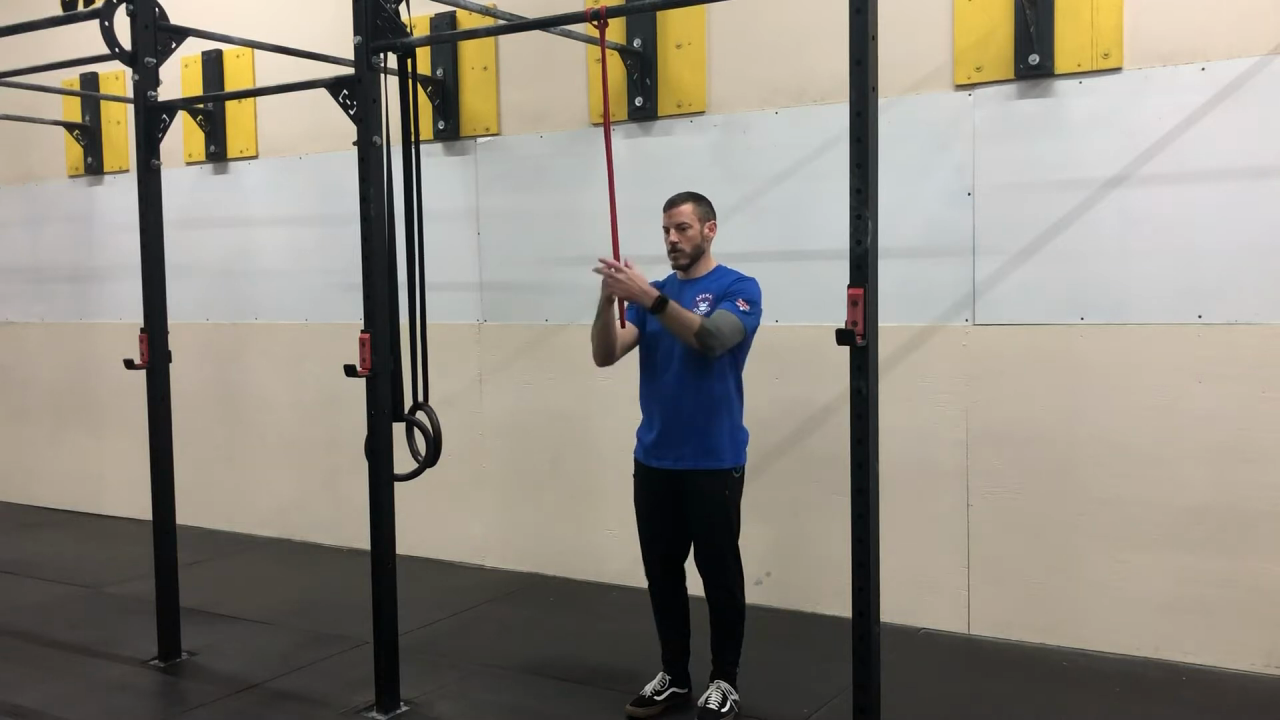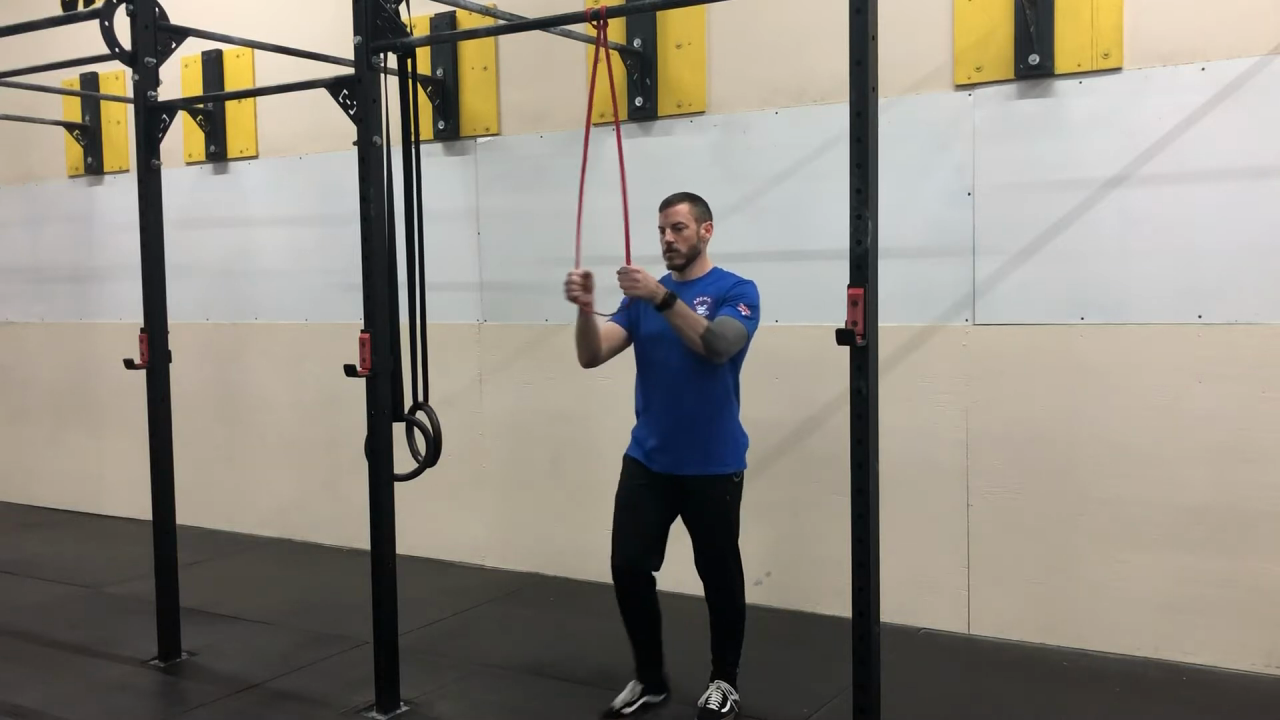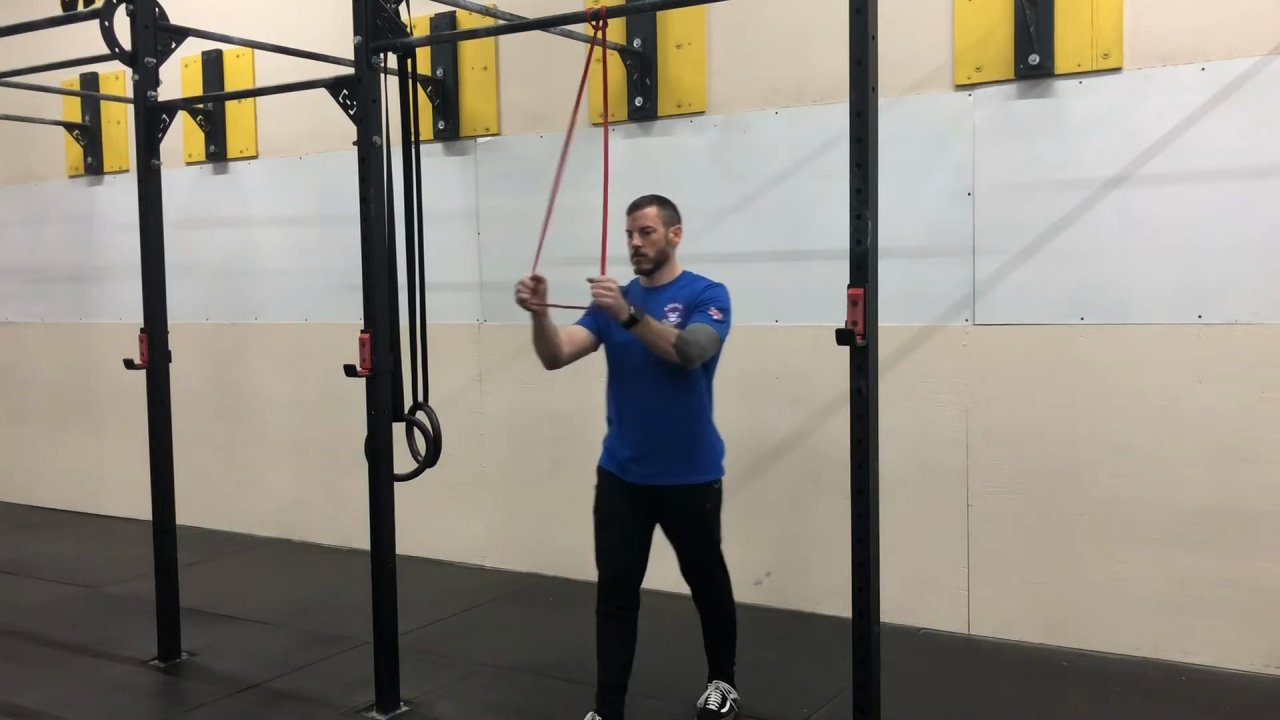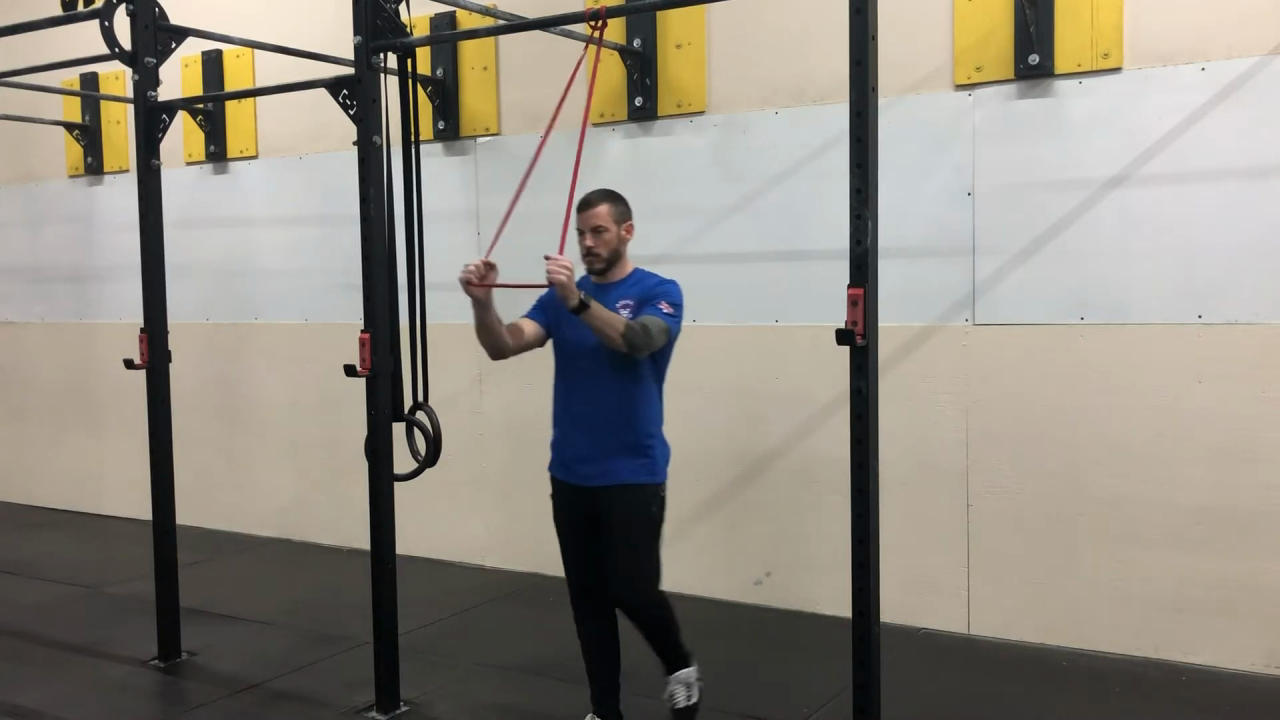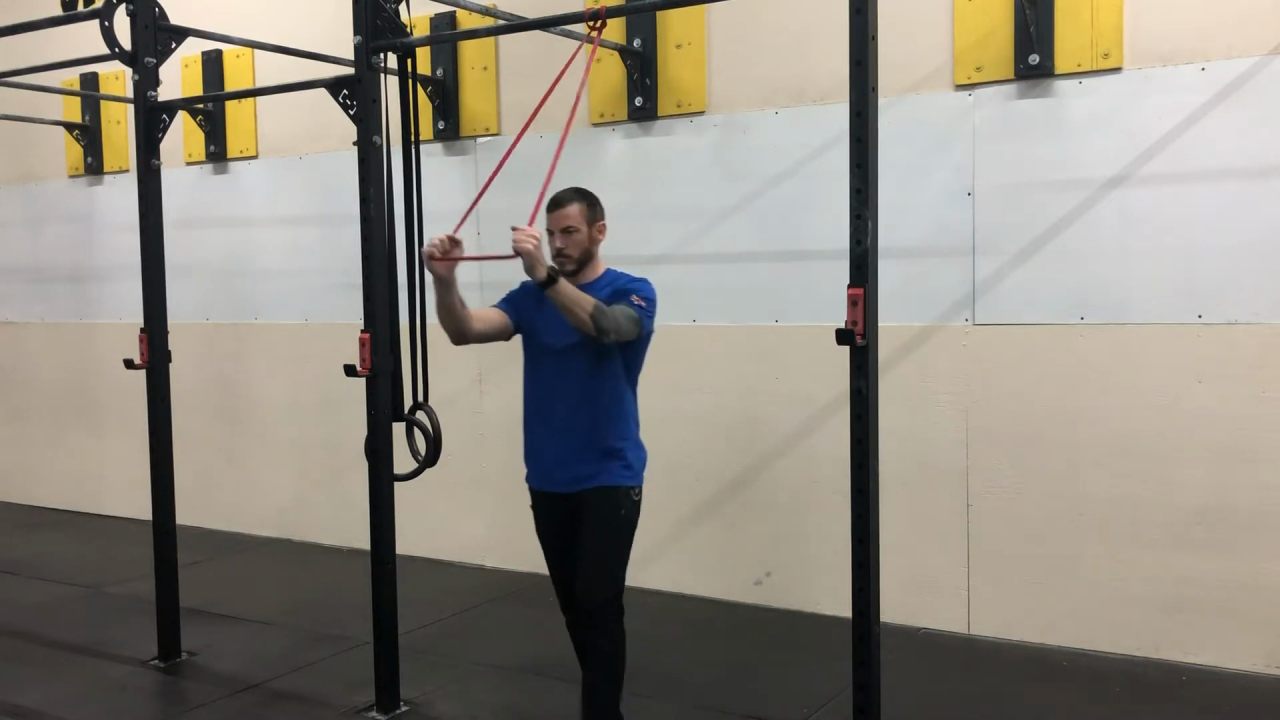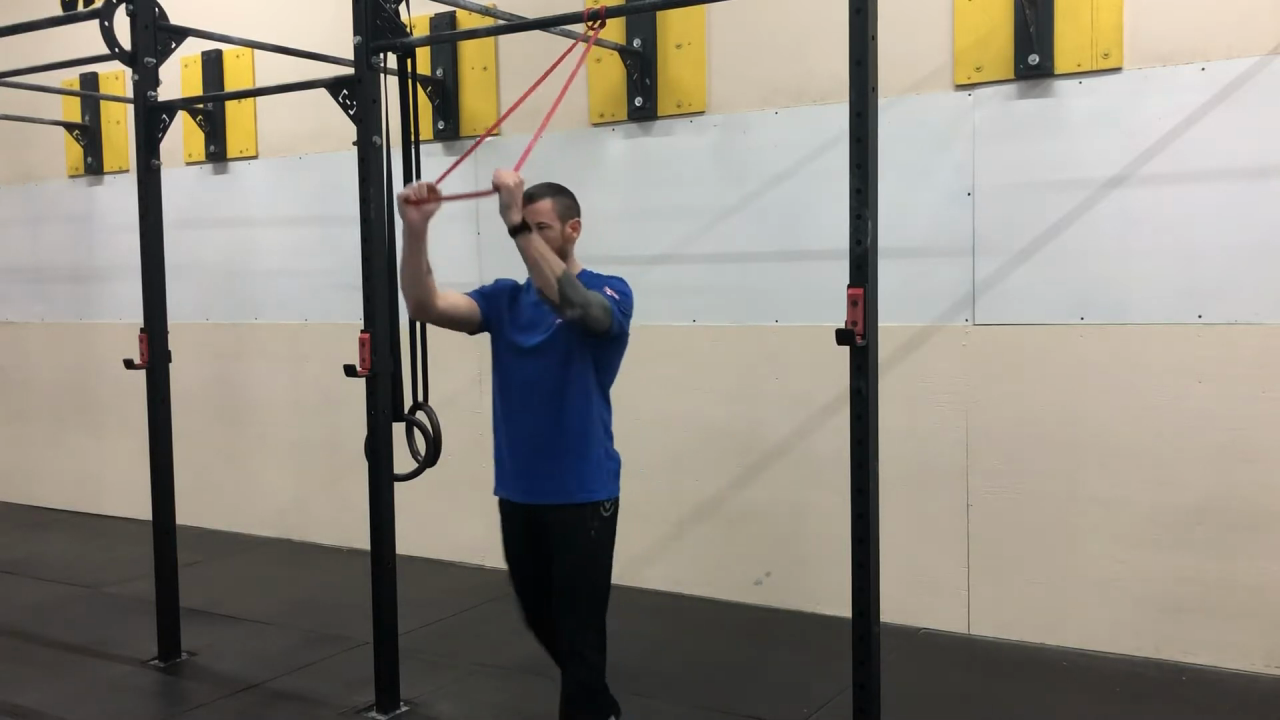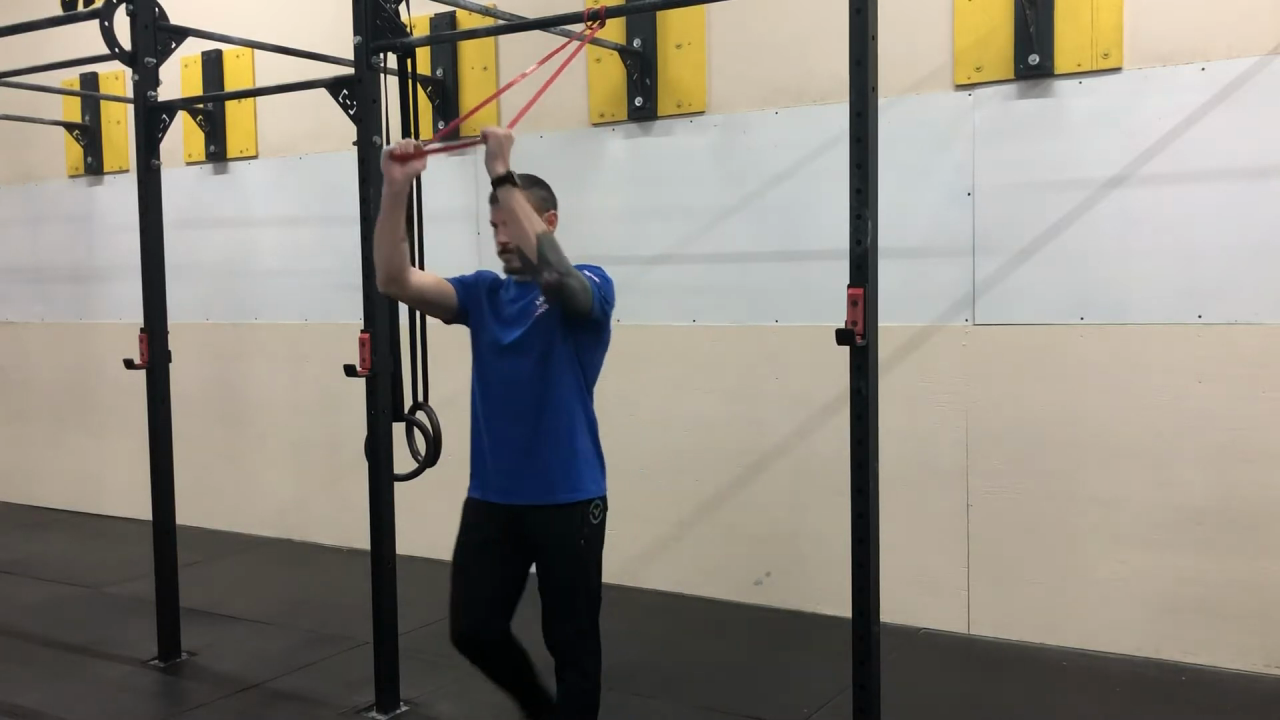
dt=0.3s
person 1, frame 1
left shoulder: (738, 289)
right shoulder: (652, 292)
left elbow: (711, 340)
right elbow: (604, 356)
left wrist: (652, 298)
right wrist: (608, 300)
left hip: (713, 462)
right hip: (653, 458)
left knee: (719, 575)
right knee: (661, 572)
right ankle: (674, 675)
person 1, frame 2
left shoulder: (736, 291)
right shoulder: (641, 299)
left elbow: (717, 346)
right elbow: (592, 356)
left wrist: (663, 298)
right wrist: (585, 306)
left hip: (713, 464)
right hip: (647, 460)
left knee: (719, 577)
right knee: (628, 568)
person 1, frame 3
left shoulder: (707, 296)
right shoulder: (611, 300)
left elbow: (690, 353)
right elbow: (556, 356)
left wrist: (628, 315)
right wrist: (538, 313)
left hip: (689, 475)
right hip: (621, 473)
left knee: (707, 583)
right knee: (615, 590)
person 1, frame 4
left shoulder: (658, 292)
right shoulder: (560, 296)
left elbow: (637, 342)
right elbow: (503, 346)
left wrist: (578, 301)
right wrist: (483, 301)
left hip: (634, 475)
right hip: (571, 475)
left knee: (633, 592)
right knee: (587, 597)
left ankle: (681, 667)
person 1, frame 5
left shoulder: (632, 292)
right shoulder: (530, 299)
left elbow: (606, 326)
right elbow: (464, 330)
left wrist: (544, 272)
right wrist: (443, 276)
left hip: (609, 482)
right hip: (548, 482)
left knee: (599, 611)
right knee: (578, 611)
person 1, frame 6
left shoulder: (609, 292)
right shoulder: (504, 299)
left elbow: (575, 304)
right elbow: (428, 307)
left wrist: (516, 226)
right wrist: (415, 232)
left hip: (583, 495)
right hip: (518, 494)
left knee: (578, 634)
right knee: (545, 624)
person 1, frame 7
left shoulder: (588, 288)
right shoulder: (482, 293)
left elbow: (550, 271)
right elbow: (395, 280)
left wrist: (502, 174)
right wrist: (396, 186)
left hip: (567, 499)
right hip: (490, 498)
left knee: (571, 640)
right knee: (473, 631)
